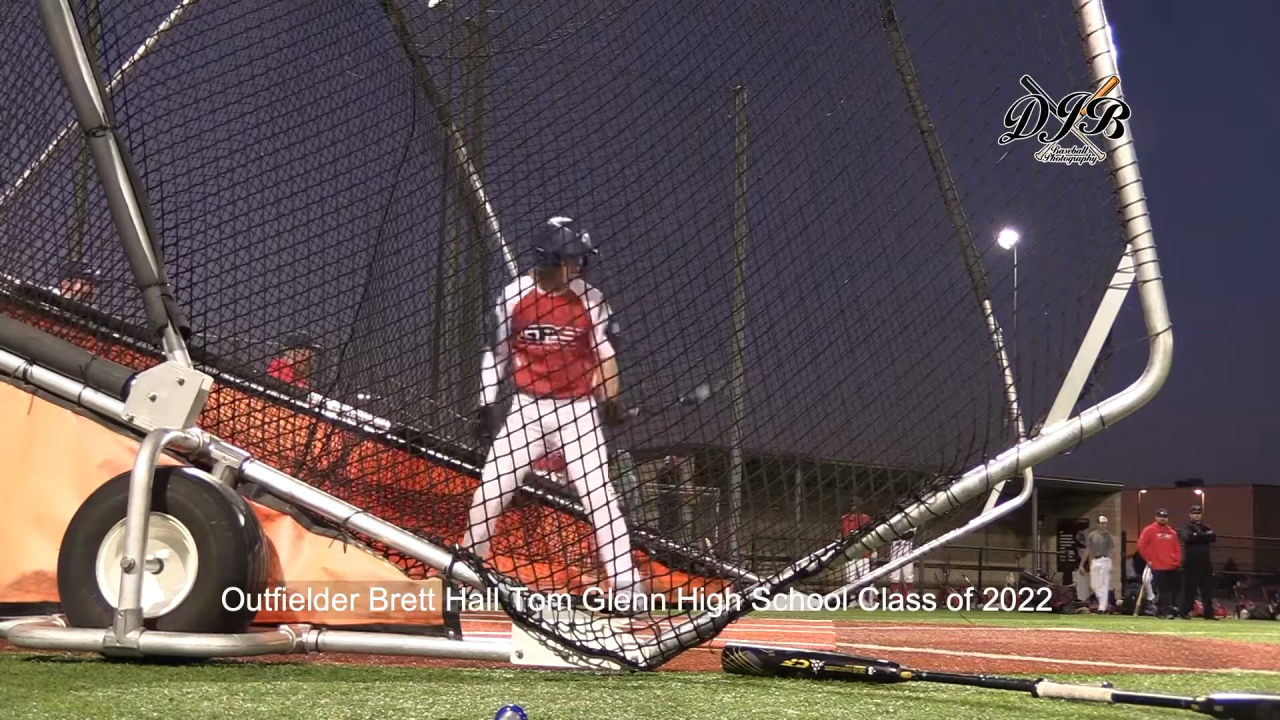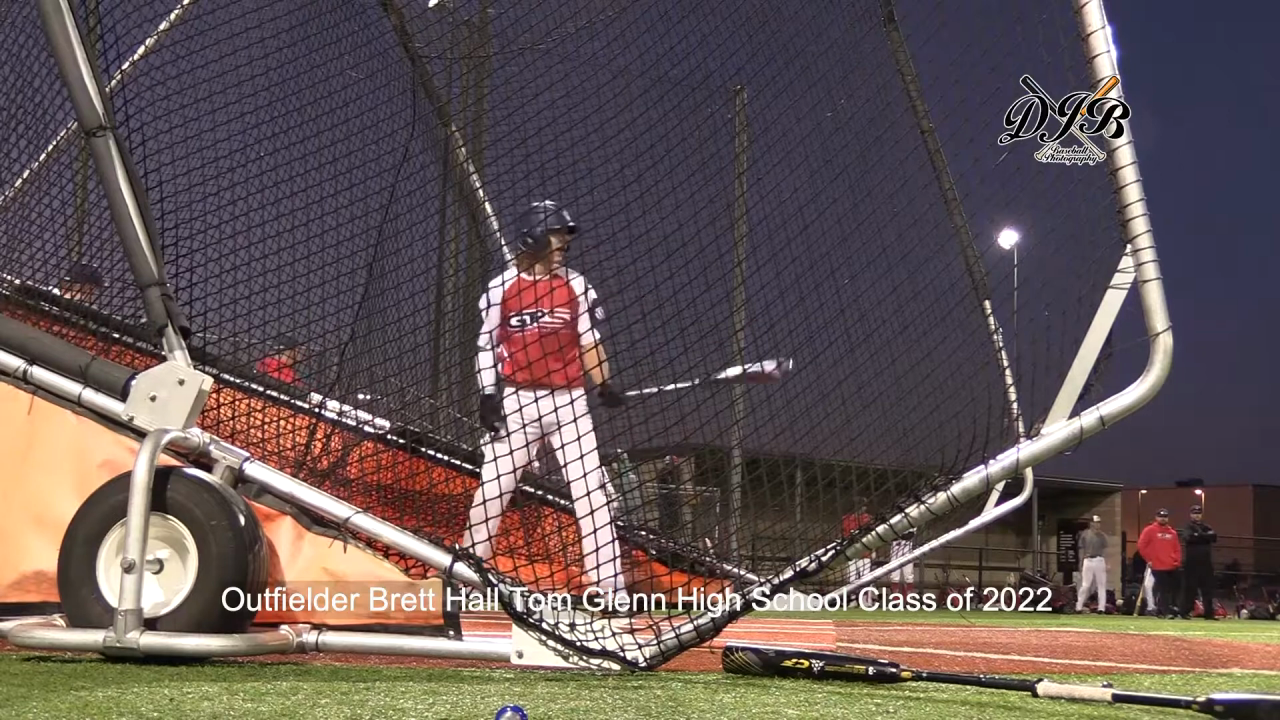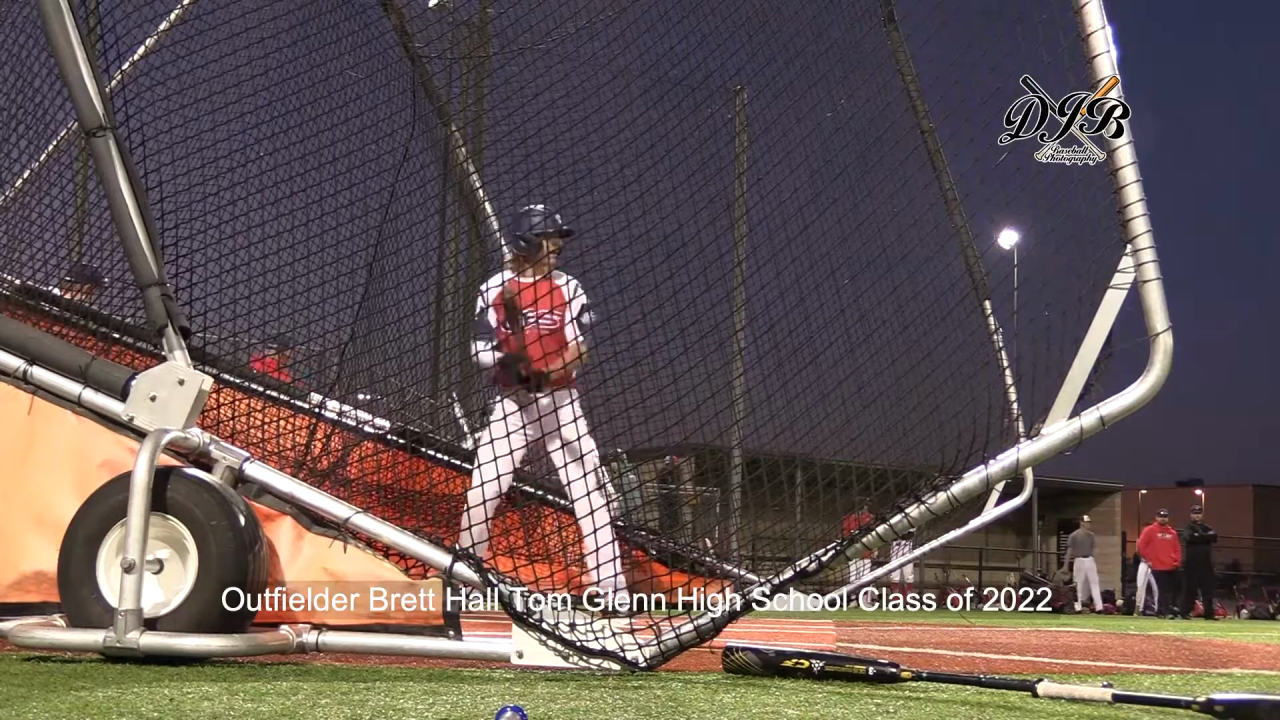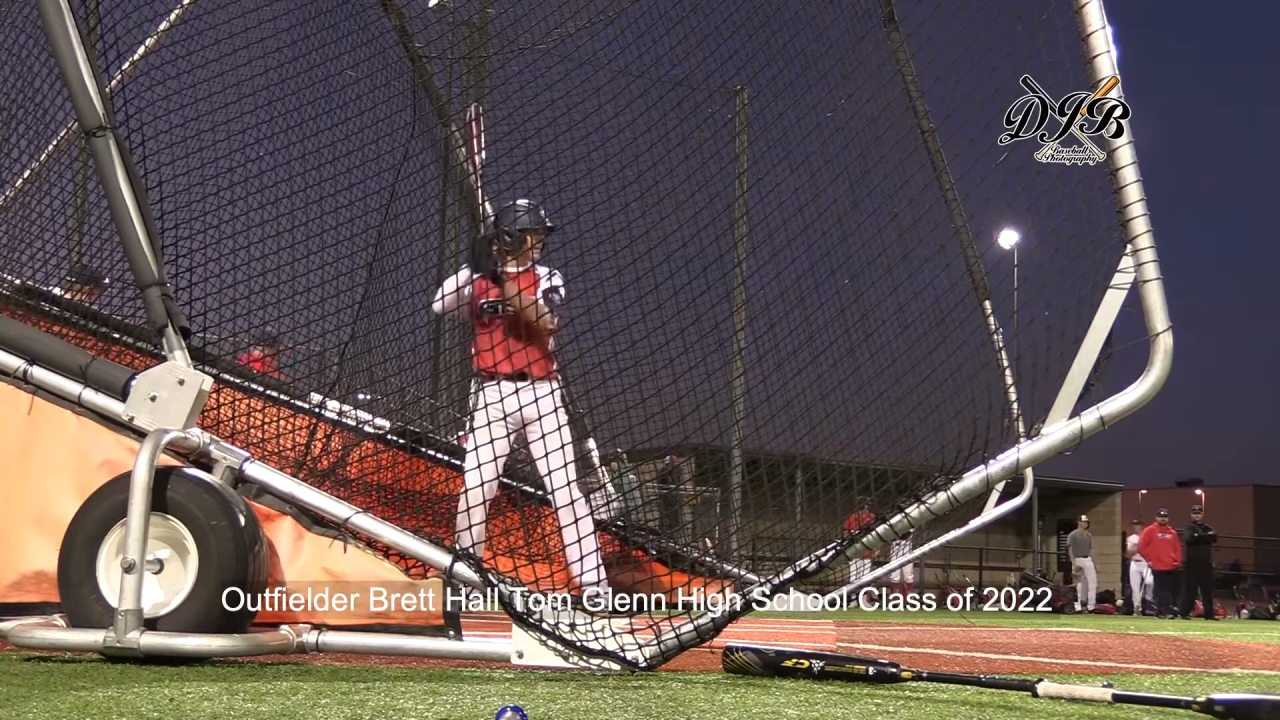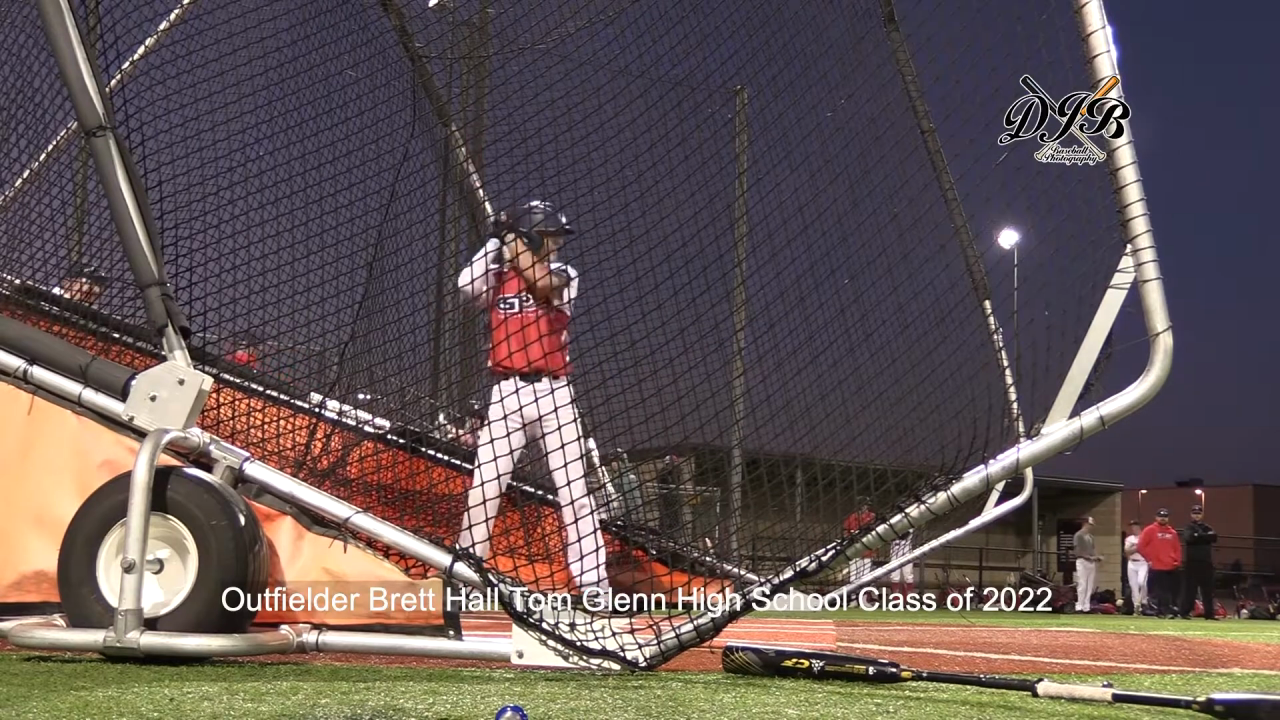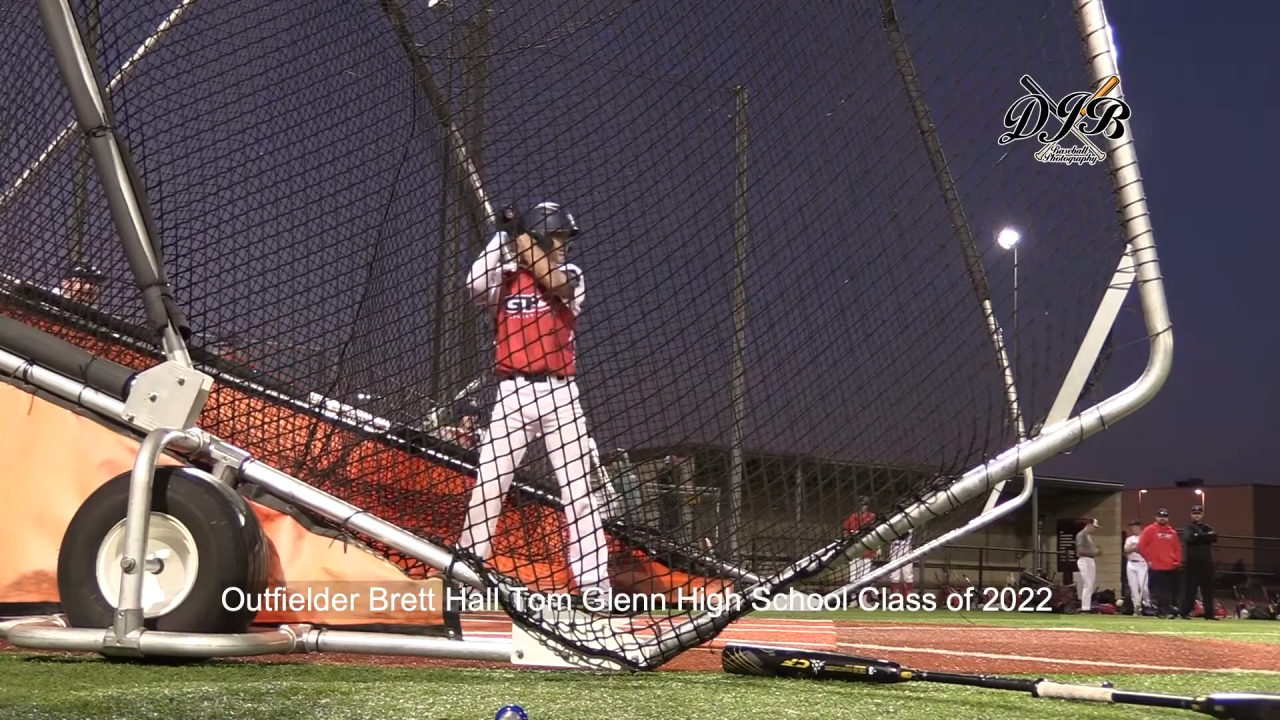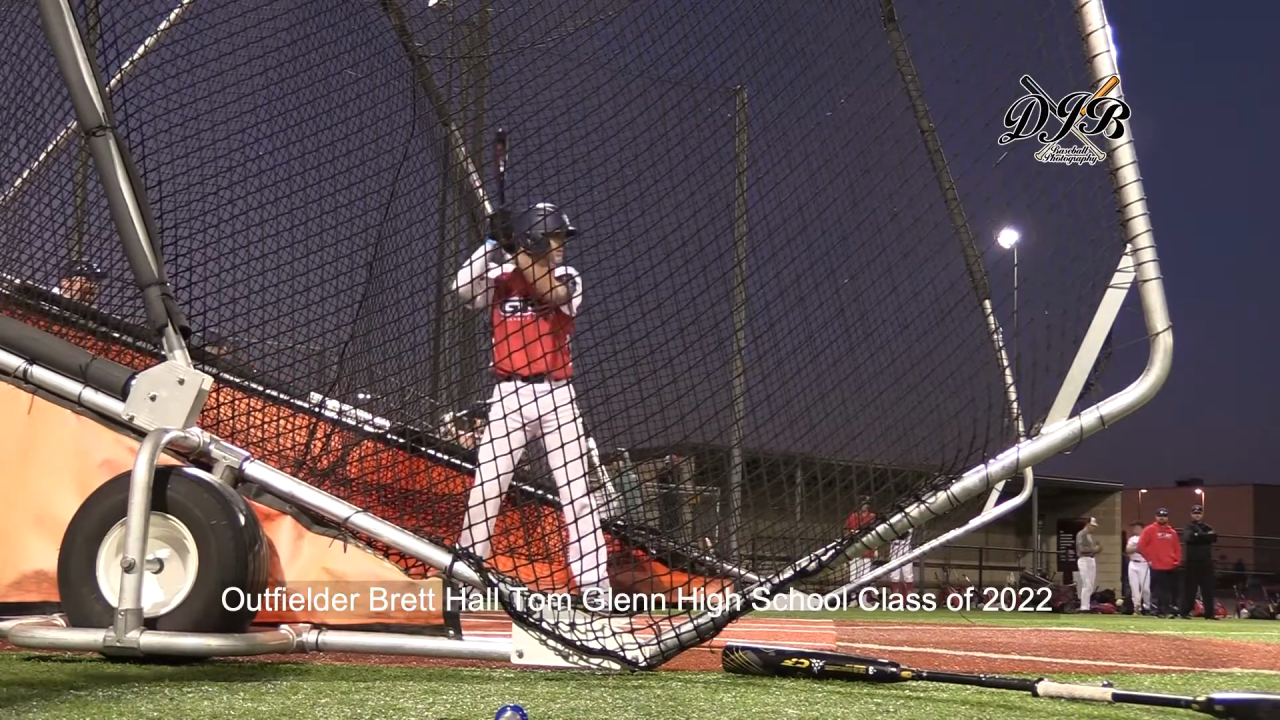
dt=0.4s
person 1, frame 1
left shoulder: (589, 300)
right shoulder: (514, 296)
left elbow: (605, 356)
right elbow: (496, 352)
left wrist: (611, 402)
right wrist: (488, 403)
left hip: (578, 410)
right hip: (528, 407)
left knee: (599, 496)
right knee: (491, 489)
left ankle: (627, 585)
person 1, frame 2
left shoulder: (576, 285)
right shoulder: (502, 287)
left elbow: (589, 343)
right elbow: (486, 345)
left wrist: (605, 385)
right wrist: (488, 396)
left hip: (568, 400)
right hip: (519, 400)
left knee: (590, 490)
right knee: (492, 489)
left ankle: (610, 585)
person 1, frame 3
left shoulder: (568, 288)
right shoulder: (495, 289)
left elbow: (577, 349)
right elbow: (482, 351)
left wrist: (546, 374)
right wrist: (507, 363)
left hip: (560, 401)
right hip: (512, 403)
left knee: (588, 492)
right knee: (483, 491)
left ankle: (612, 585)
person 1, frame 4
left shoulder: (547, 278)
right shoulder: (477, 276)
left elbow: (543, 322)
right elbow: (440, 307)
left wrist: (502, 283)
right wrist: (470, 268)
left hip: (541, 392)
right hip: (493, 394)
left knee: (565, 487)
right knee: (475, 487)
left ankle: (593, 580)
person 1, frame 5
left shoulder: (563, 274)
right shoulder: (497, 276)
left elbow: (543, 282)
right elbow: (467, 286)
left wrist: (511, 236)
right wrist: (496, 240)
left hip: (553, 392)
right hip: (507, 393)
left knee: (574, 488)
right knee: (484, 486)
left ankle: (593, 580)
person 1, frame 6
left shoulder: (571, 276)
right shoulder: (505, 277)
left elbow: (555, 282)
right elbow: (476, 285)
left wrist: (521, 234)
right wrist: (501, 235)
left hip: (559, 393)
right hip: (513, 393)
left knee: (577, 489)
right knee: (488, 485)
left ankle: (594, 581)
person 1, frame 7
left shoulder: (568, 278)
right shoulder: (499, 278)
left elbow: (551, 293)
right elbow: (464, 288)
left wrist: (516, 250)
right wrist: (493, 242)
left hip: (556, 395)
right hip: (510, 395)
left knee: (576, 489)
right knee: (486, 486)
left ankle: (594, 580)
